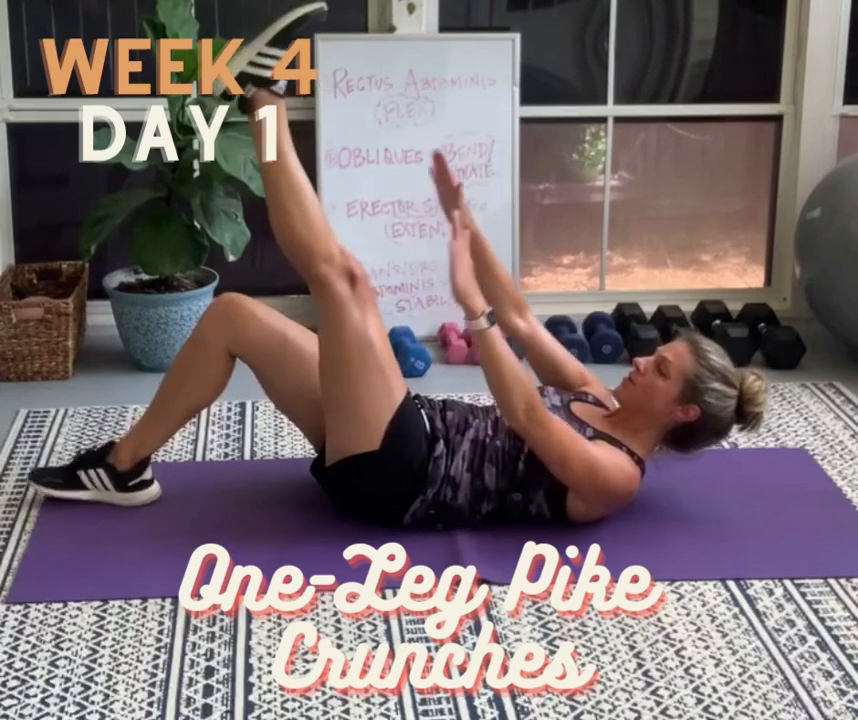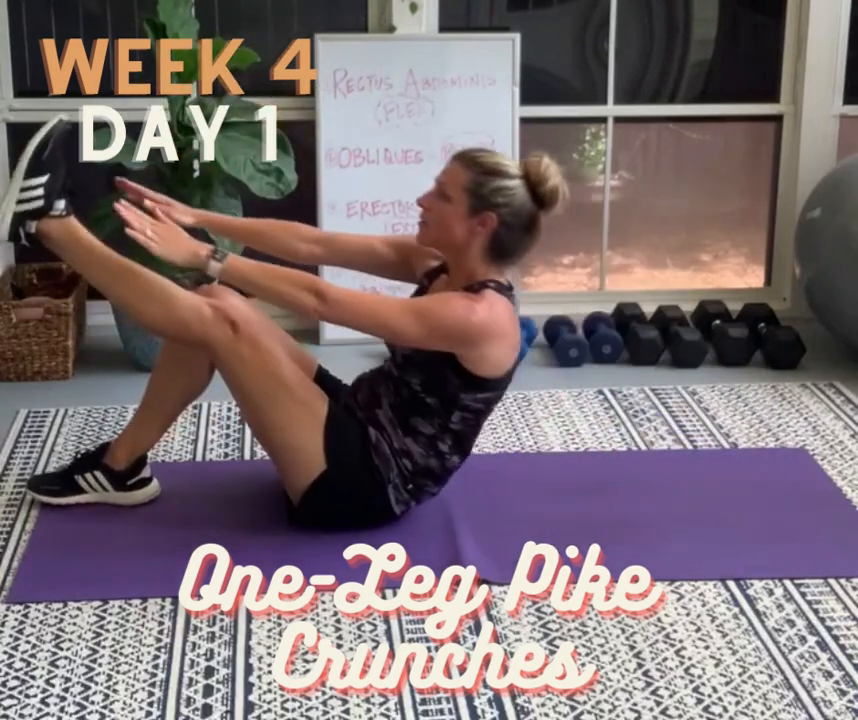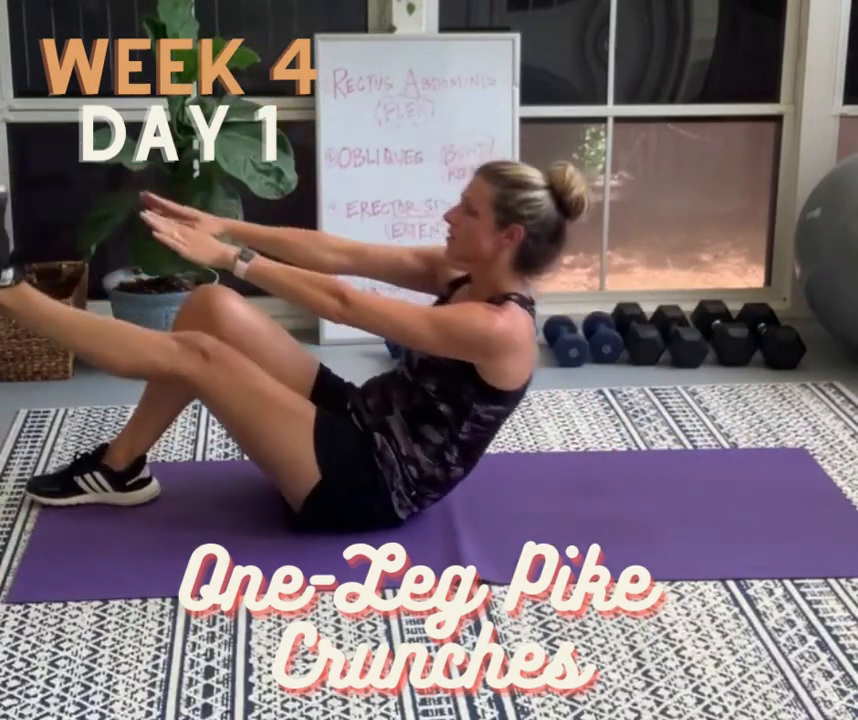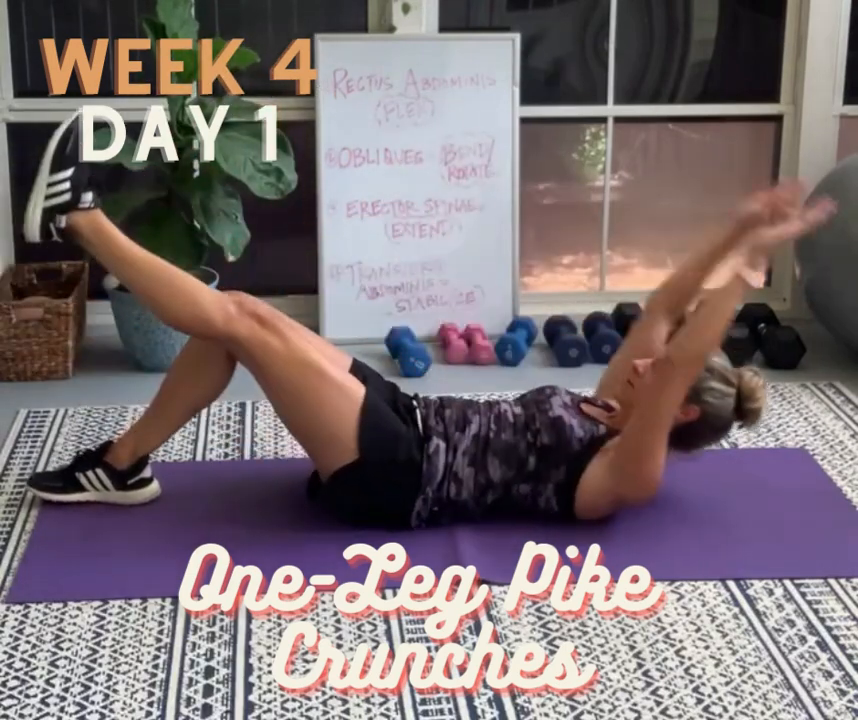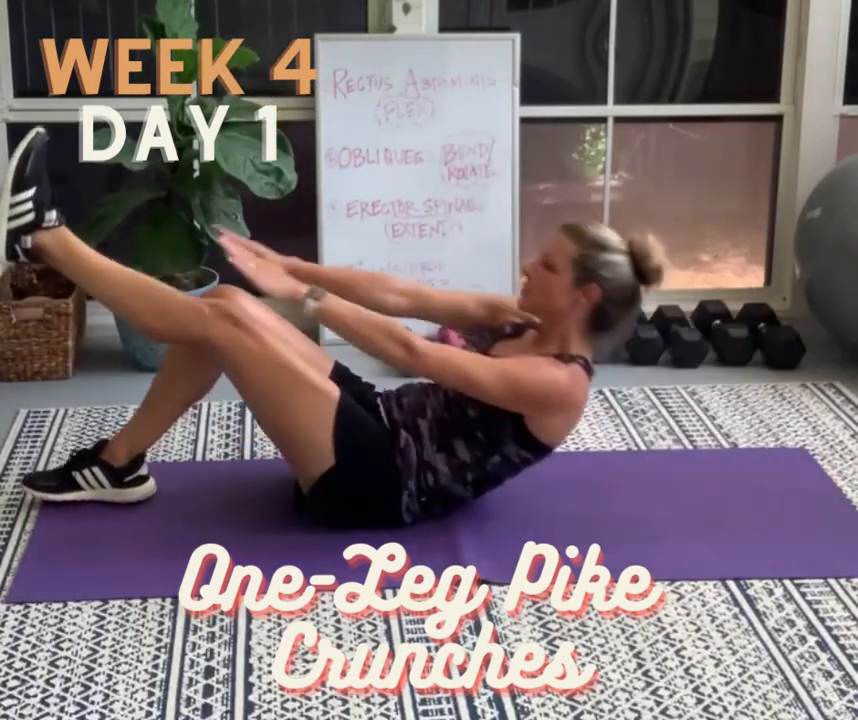
dt=1s
person 1, frame 1
left shoulder: (616, 475)
right shoulder: (602, 406)
left elbow: (527, 419)
right elbow: (522, 322)
left wrist: (473, 312)
right wrist: (465, 222)
left hip: (395, 478)
right hip: (418, 437)
left knee: (342, 277)
right knee: (233, 315)
left ankle: (270, 107)
right ankle: (123, 467)
person 1, frame 2
left shoulder: (480, 317)
right shoulder: (440, 264)
left elbow: (323, 301)
right elbow: (316, 244)
left wrist: (206, 259)
right wrist: (200, 218)
left hip: (364, 483)
right hip: (356, 426)
left knee: (219, 322)
right knee: (212, 304)
left ankle: (53, 223)
right ankle: (122, 468)
person 1, frame 3
left shoulder: (499, 329)
right shoulder: (465, 274)
left elbow: (344, 304)
right elbow: (341, 255)
left wrist: (233, 258)
right wrist: (225, 228)
left hip: (368, 487)
right hip: (359, 426)
left knee: (192, 355)
right knee: (210, 305)
right ankle: (120, 469)
person 1, frame 4
left shoulder: (631, 476)
right shoulder: (608, 413)
left elbow: (674, 373)
right elbow: (655, 319)
left wrist: (743, 261)
right wrist: (736, 238)
left hip: (395, 478)
right hip: (409, 424)
left knee: (236, 320)
right knee: (237, 320)
left ankle: (82, 217)
right ankle: (121, 467)
person 1, frame 5
left shoulder: (559, 385)
right shoulder: (524, 324)
left elbow: (412, 354)
right elbow: (403, 297)
left wrist: (301, 295)
right wrist: (294, 265)
left hip: (376, 482)
right hip: (378, 422)
left knee: (217, 322)
right knee: (225, 302)
right ankle: (117, 465)
